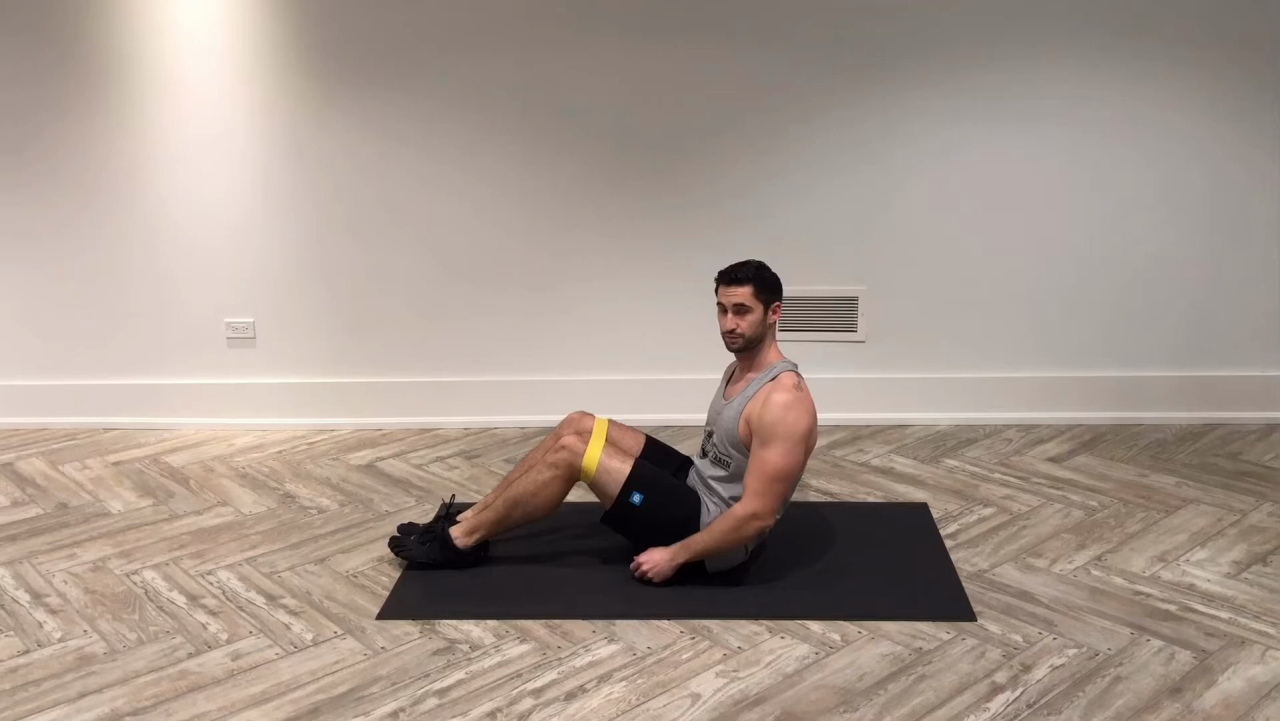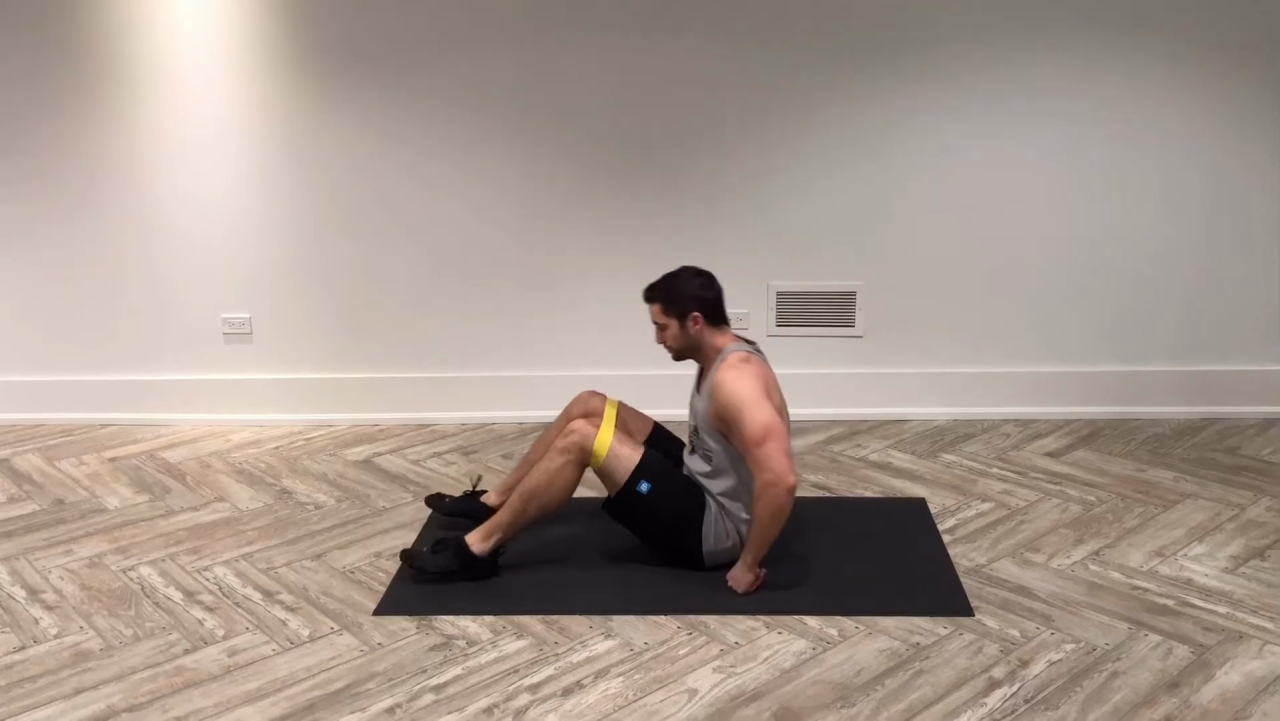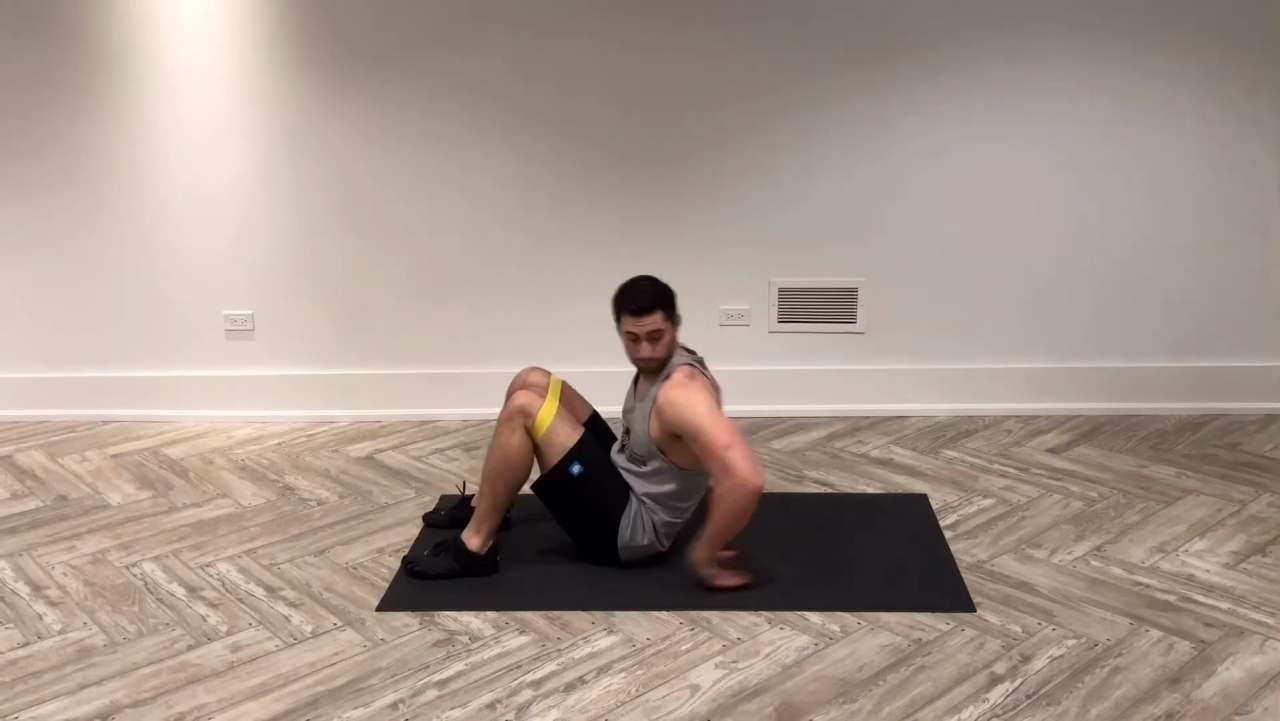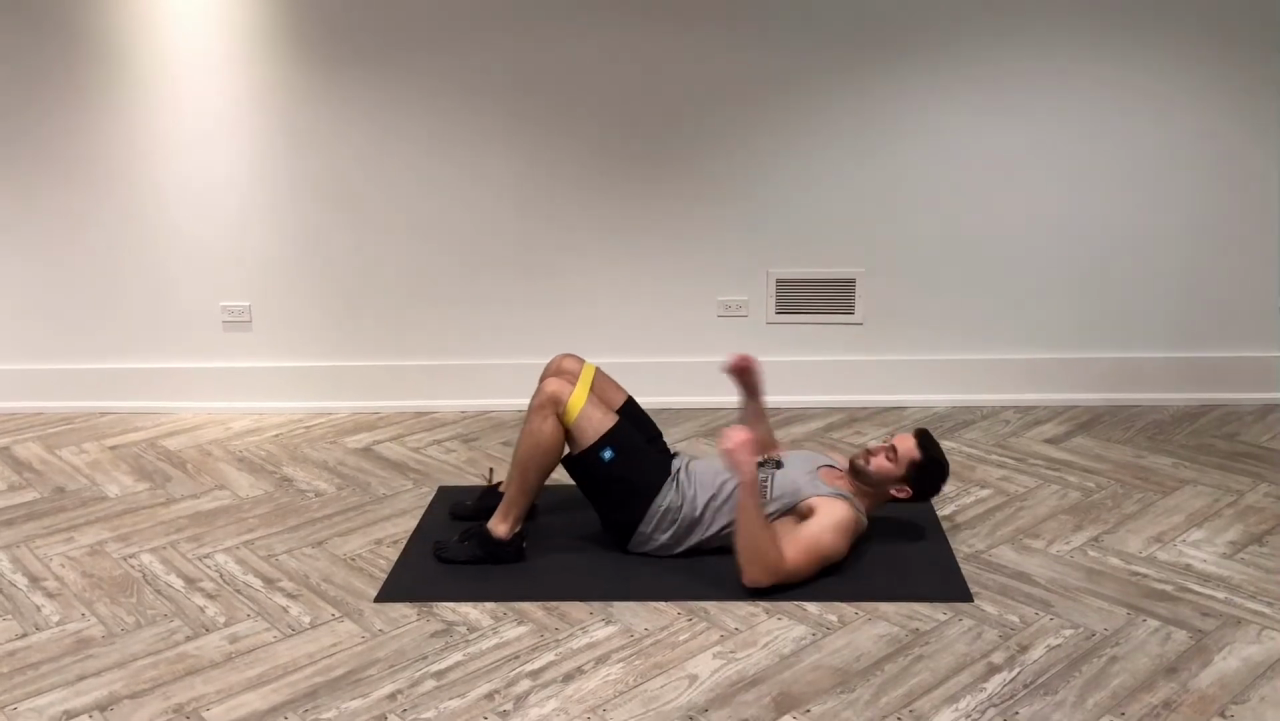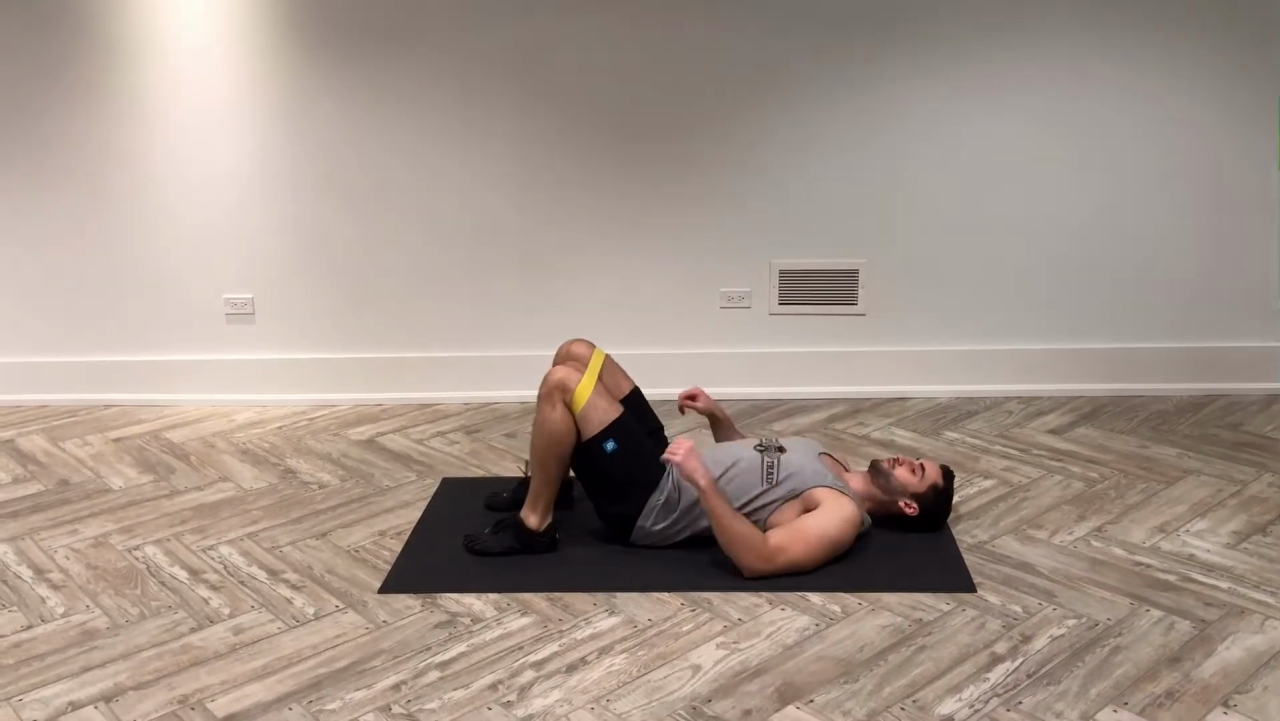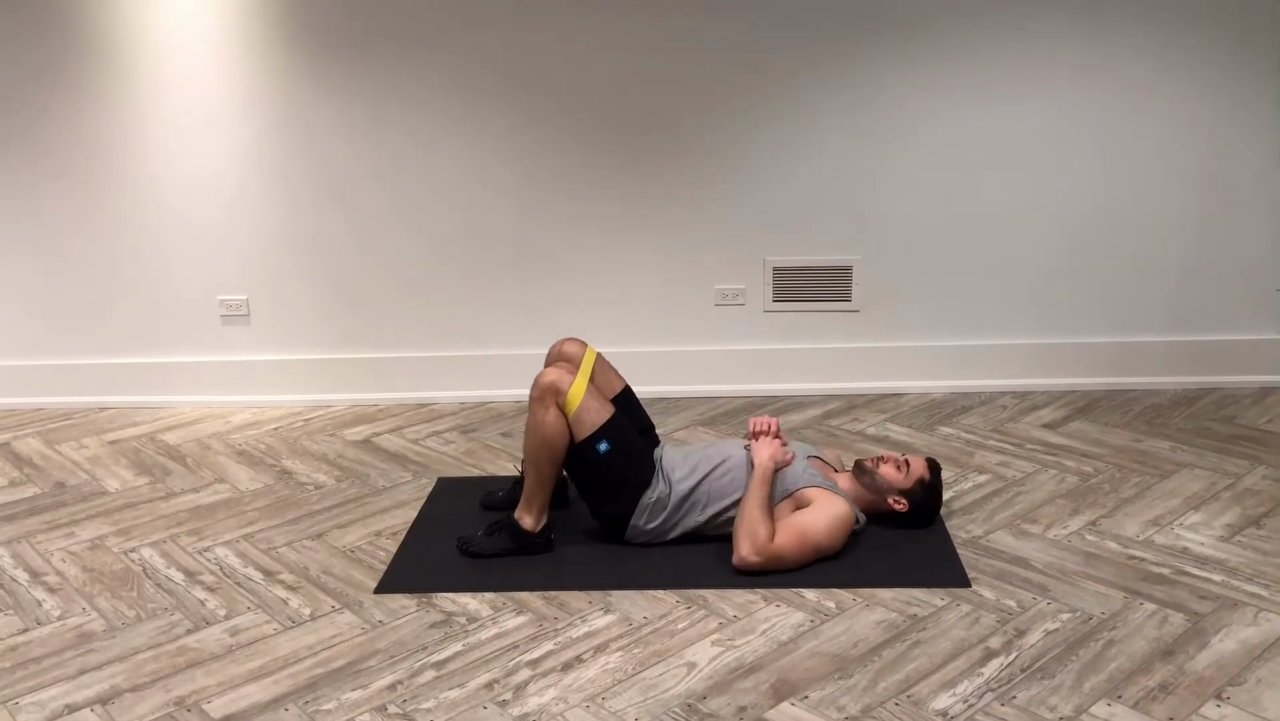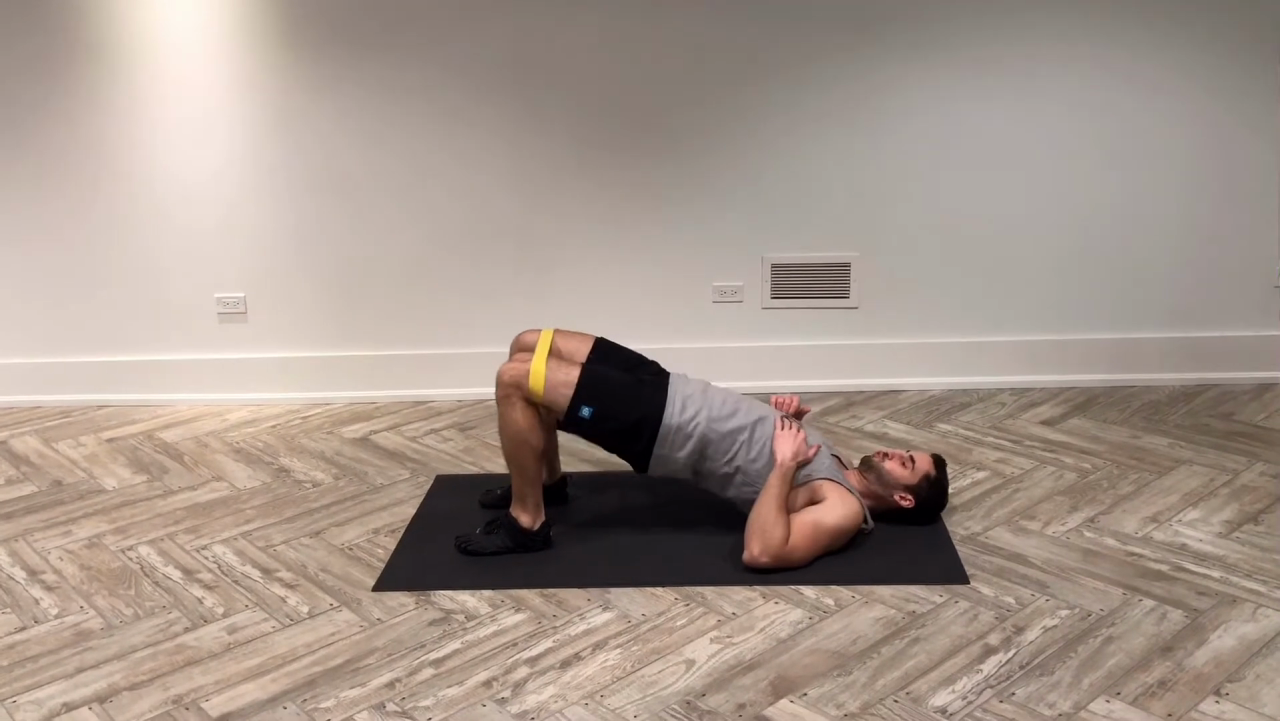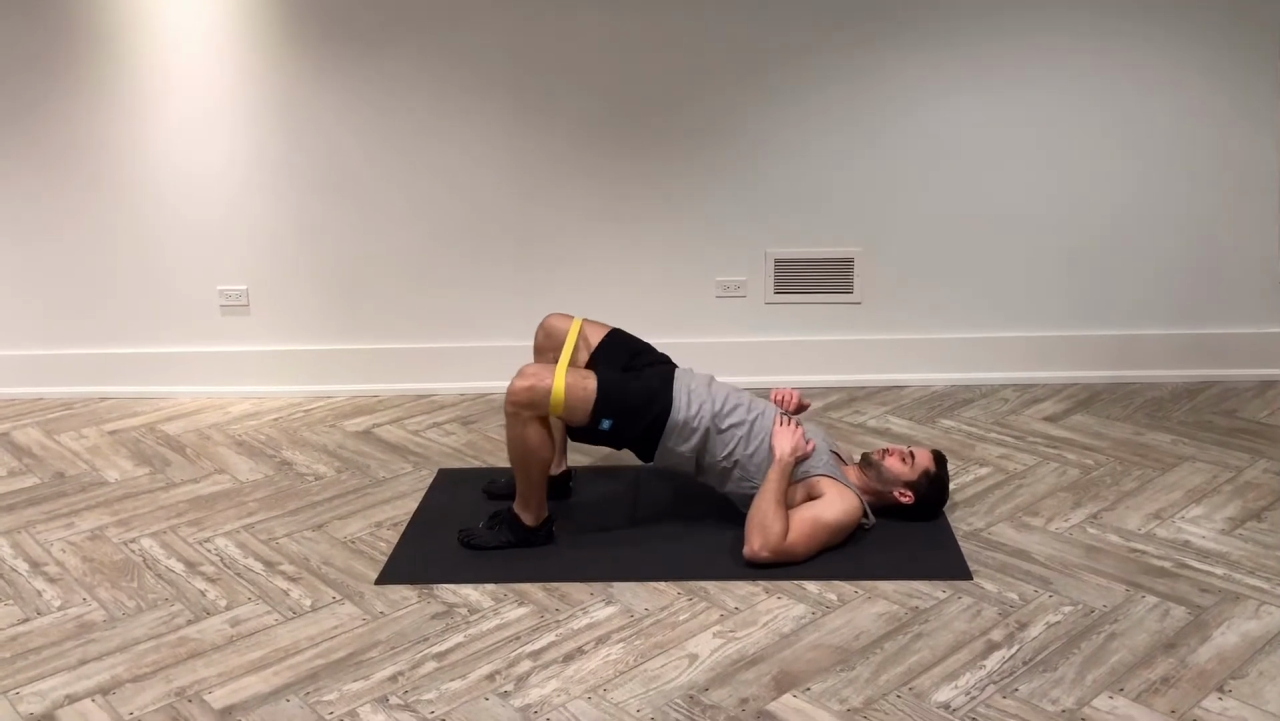
dt=0.7s
person 1, frame 1
left shoulder: (782, 400)
right shoulder: (741, 368)
left elbow: (758, 514)
left wrist: (673, 555)
left hip: (712, 539)
right hip: (698, 487)
left knee: (571, 452)
right knee: (578, 426)
left ankle: (463, 541)
right ankle: (470, 518)
person 1, frame 2
left shoulder: (734, 377)
right shoulder: (724, 355)
left elbow: (780, 480)
left wrist: (748, 564)
left hip: (713, 529)
right hip: (697, 483)
left knee: (579, 437)
right knee: (588, 405)
left ankle: (477, 549)
right ankle: (493, 501)
person 1, frame 3
left shoulder: (679, 390)
right shoulder: (664, 365)
left elbow: (747, 479)
left wrist: (705, 553)
left hip: (631, 523)
left knee: (524, 407)
right knee: (532, 381)
left ankle: (475, 549)
right ankle: (486, 504)
person 1, frame 4
left shoulder: (841, 518)
right shoulder: (839, 467)
left elbow: (758, 573)
left wrist: (745, 474)
right wrist: (751, 392)
left hip: (653, 516)
right hip: (672, 474)
left knee: (555, 396)
right knee: (566, 367)
left ankle: (502, 533)
right ankle: (511, 493)
person 1, frame 5
left shoulder: (843, 516)
right shoulder: (832, 467)
left elbow: (758, 560)
left wrist: (701, 479)
right wrist: (715, 415)
left hip: (648, 505)
right hip: (660, 467)
left knee: (561, 383)
right knee: (577, 352)
left ankle: (533, 525)
right ankle: (548, 482)
person 1, frame 6
left shoulder: (836, 515)
right shoulder: (828, 463)
left elbow: (749, 553)
left wrist: (764, 466)
right wrist: (765, 435)
left hip: (640, 503)
right hip: (657, 459)
left knee: (553, 384)
right knee: (570, 351)
left ankle: (528, 526)
right ankle: (545, 482)
person 1, frame 7
left shoulder: (844, 510)
right shoulder: (831, 460)
left elbow: (760, 552)
left wrist: (785, 465)
right wrist: (787, 413)
left hip: (665, 429)
right hip: (669, 393)
left knee: (514, 378)
right knee: (528, 345)
left ankle: (526, 523)
right ankle: (547, 480)
person 1, frame 8
left shoulder: (843, 506)
right shoulder: (831, 456)
left elbow: (761, 548)
left wrist: (784, 460)
right wrist: (788, 407)
left hip: (672, 420)
right hip: (677, 387)
left knee: (526, 390)
right knee: (557, 330)
left ankle: (528, 520)
right ankle: (552, 473)
